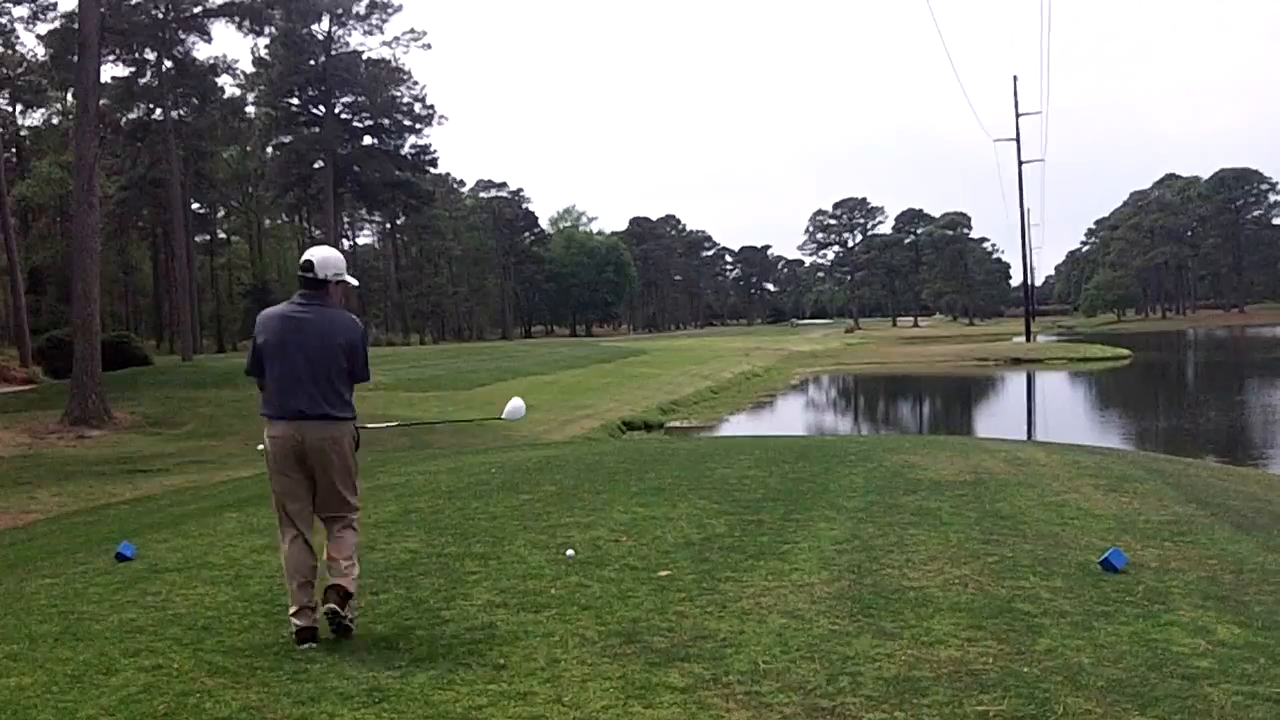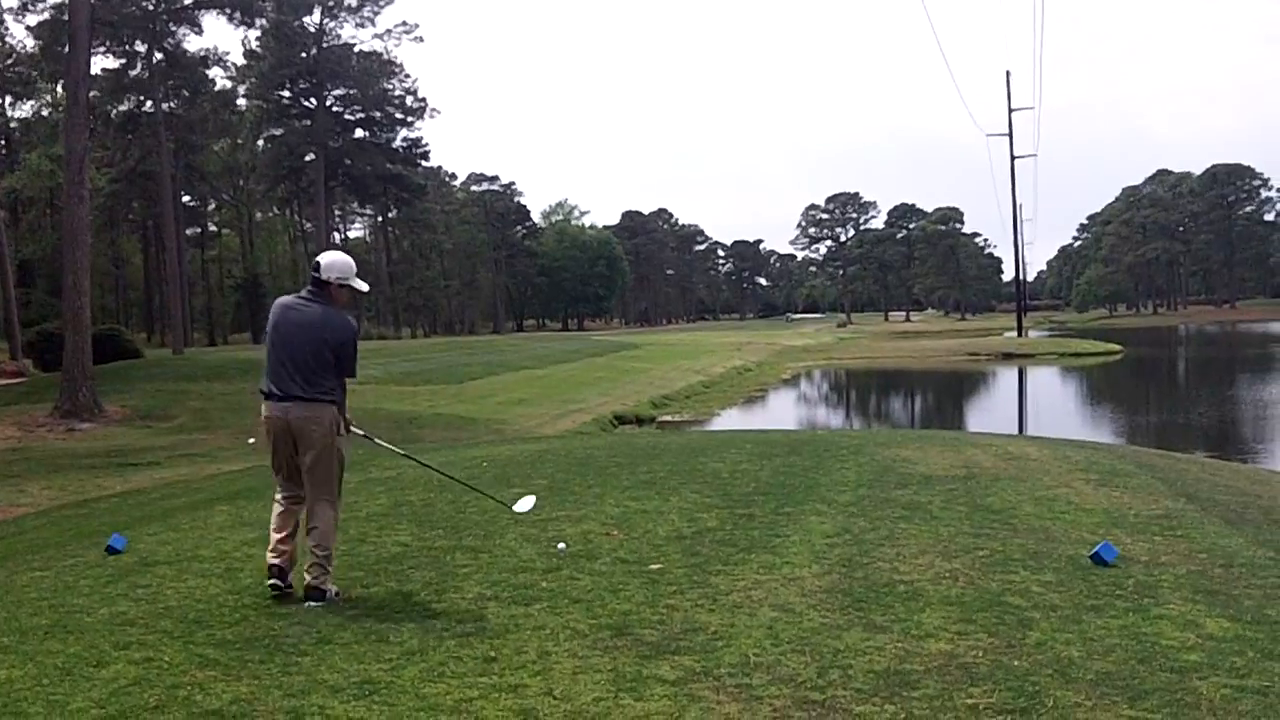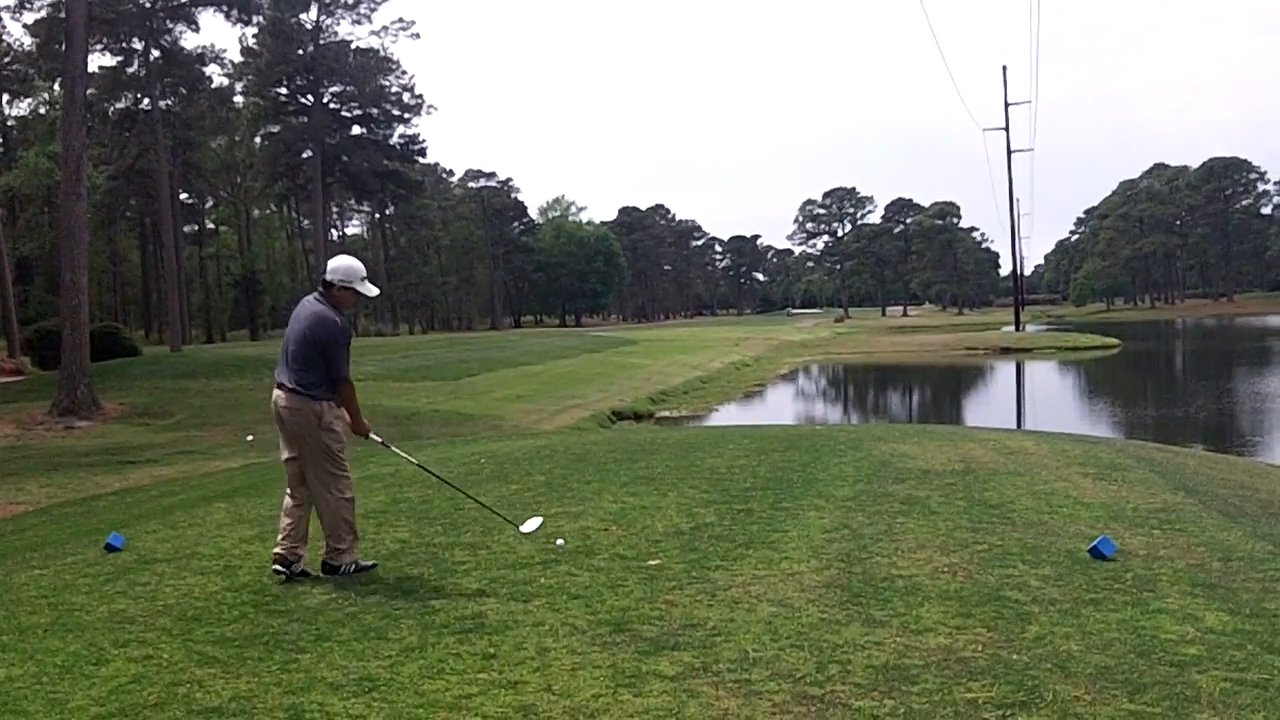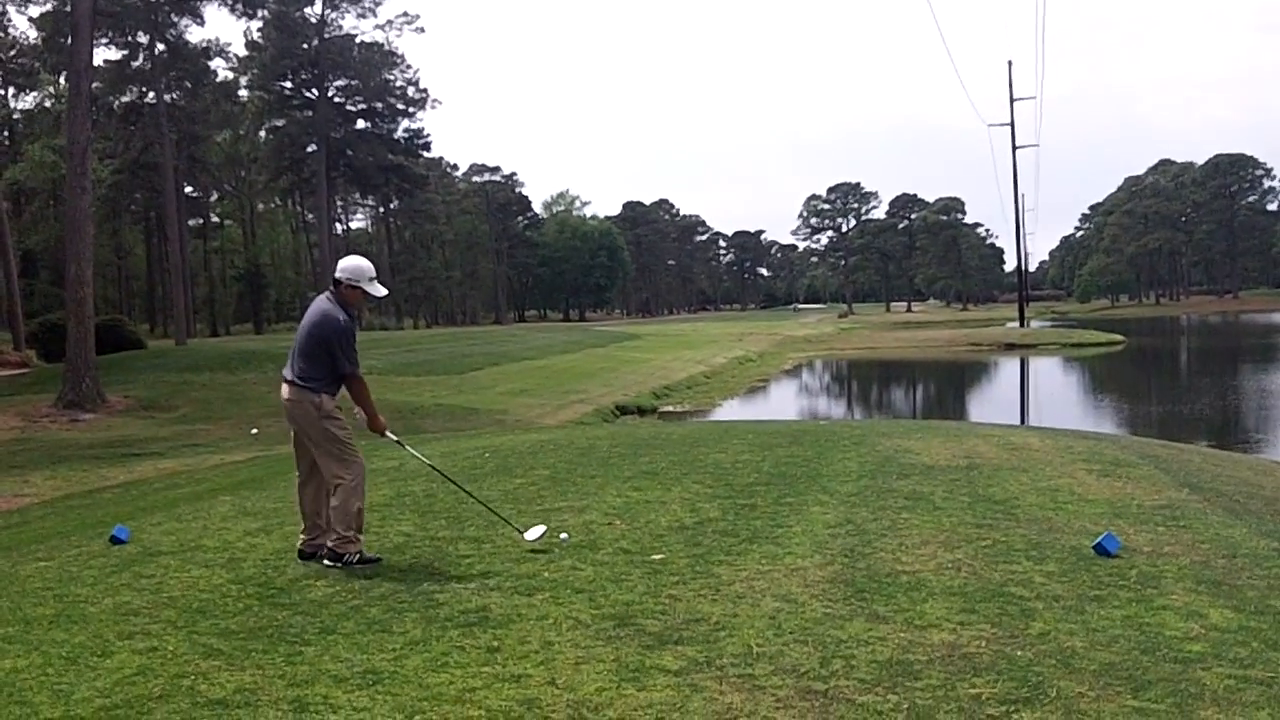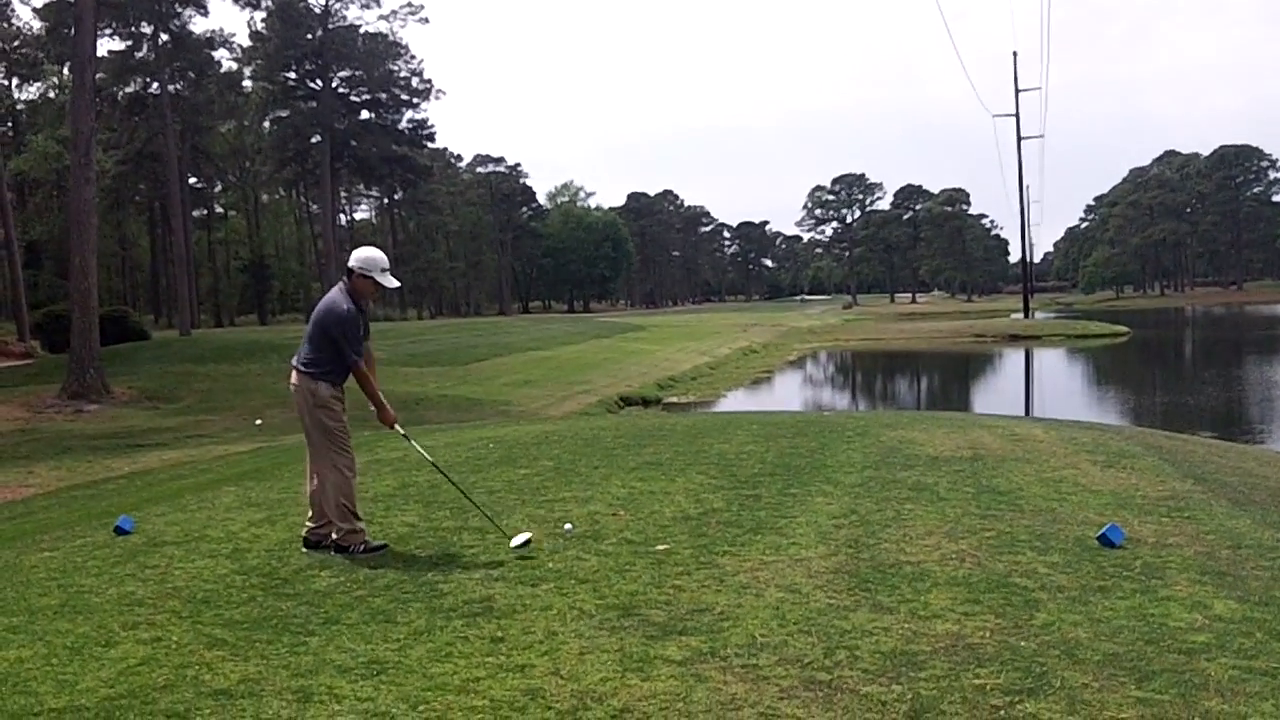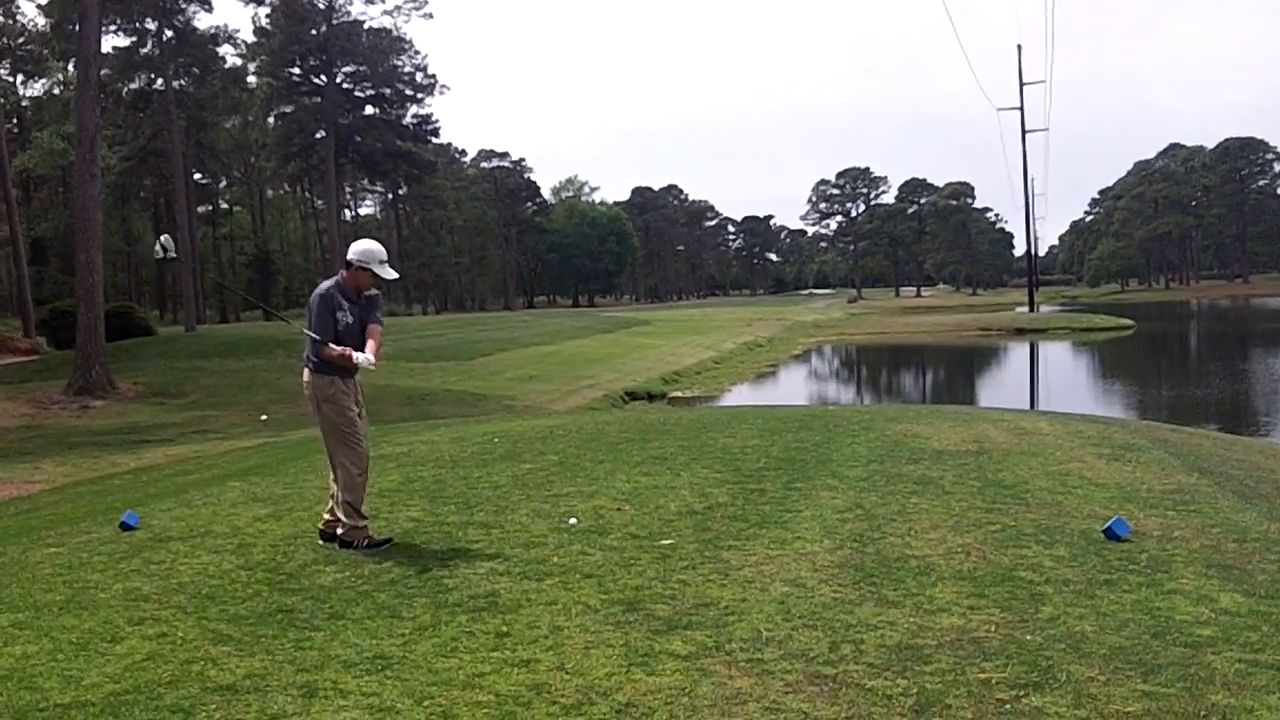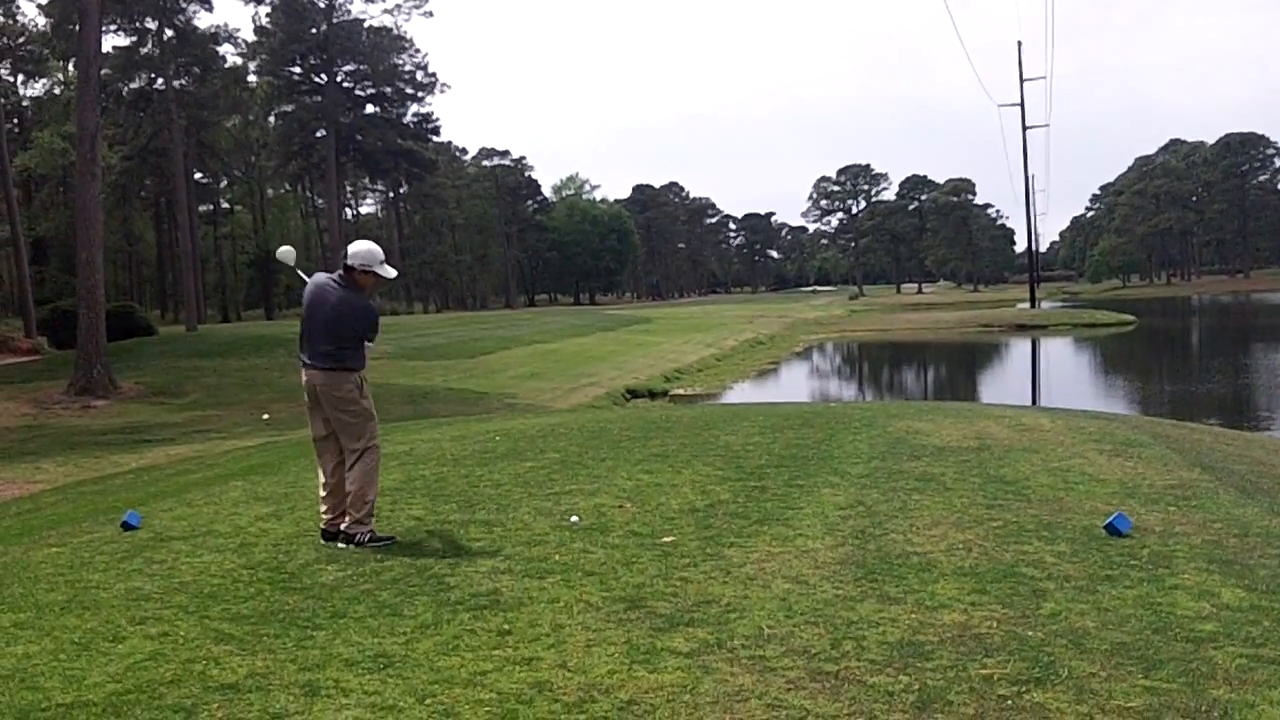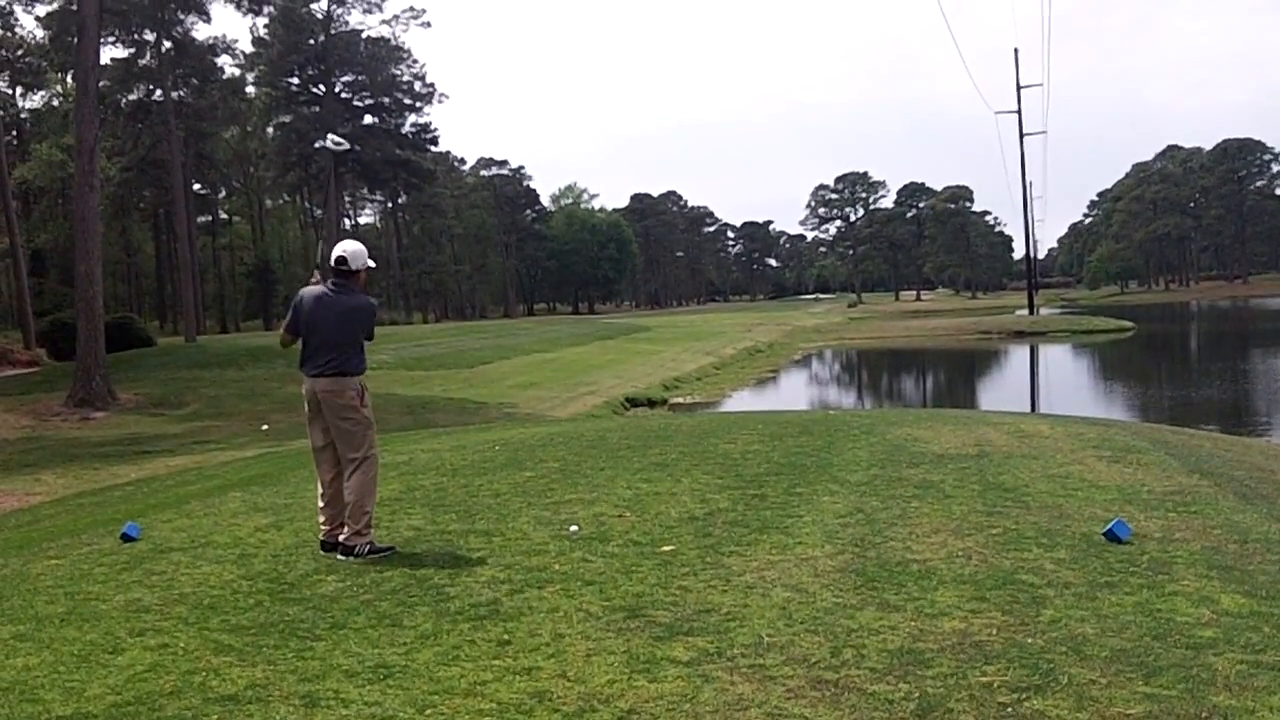
dt=0.5s
person 1, frame 1
left shoulder: (267, 321)
right shoulder: (349, 326)
left elbow: (261, 380)
right elbow: (354, 381)
left hip: (282, 433)
right hip: (332, 431)
left knee: (294, 530)
right knee: (341, 519)
left ankle: (303, 621)
right ankle: (338, 594)
person 1, frame 2
left shoulder: (279, 308)
right shoulder: (342, 325)
right elbow: (341, 379)
right wrist: (341, 418)
left hip: (275, 410)
right hip: (317, 414)
left knee: (287, 493)
right knee: (323, 500)
left ankle: (278, 567)
right ankle: (318, 583)
person 1, frame 3
left shoulder: (307, 304)
right shoulder: (333, 325)
right elbow: (341, 381)
left wrist: (337, 409)
right wrist: (356, 420)
left hip: (285, 399)
right hip: (309, 407)
left knee: (300, 483)
right knee: (335, 485)
left ankle: (288, 554)
right ankle: (339, 558)
person 1, frame 4
left shoulder: (324, 303)
right shoulder: (337, 322)
right elbow: (352, 376)
left wrist: (363, 407)
right wrist: (373, 416)
left hip: (297, 395)
right hip: (312, 401)
left knee: (313, 474)
right knee: (349, 470)
left ankle: (313, 543)
right ankle: (344, 547)
person 1, frame 5
left shoulder: (352, 301)
right shoulder: (342, 311)
left elbow: (366, 351)
right elbow: (356, 366)
left wrist: (378, 396)
right wrist: (381, 408)
left hip: (316, 384)
right hip: (316, 388)
left knee: (323, 463)
right knee: (338, 463)
left ankle: (318, 532)
right ankle: (348, 538)
person 1, frame 6
left shoulder: (370, 298)
right shoulder: (325, 296)
left elbow: (374, 331)
right elbow: (322, 347)
left wrist: (367, 356)
right wrist: (349, 356)
left hip: (346, 381)
right hip: (326, 382)
left knee: (352, 455)
right knee: (351, 456)
left ankle: (332, 524)
right ankle: (352, 532)
person 1, frame 7
left shoulder: (316, 282)
right shoulder: (362, 307)
right elbow: (370, 337)
left hip: (312, 376)
right hip: (342, 381)
left knee: (330, 454)
right knee: (364, 451)
left ankle: (332, 523)
right ankle: (356, 528)
person 1, frame 8
left shoulder: (306, 297)
right shoulder: (365, 306)
left elbow: (285, 340)
left hip: (313, 385)
right hip: (345, 387)
left knee: (328, 463)
right knee: (360, 461)
left ankle: (331, 533)
right ankle: (355, 539)
